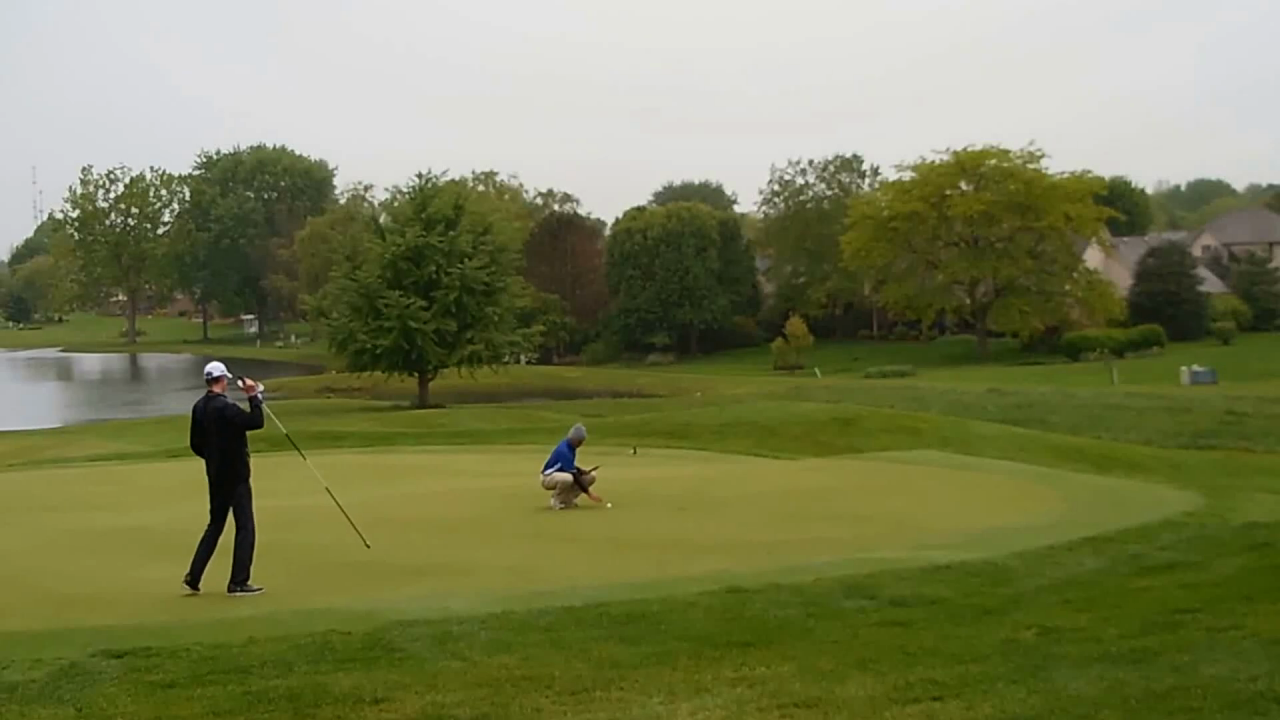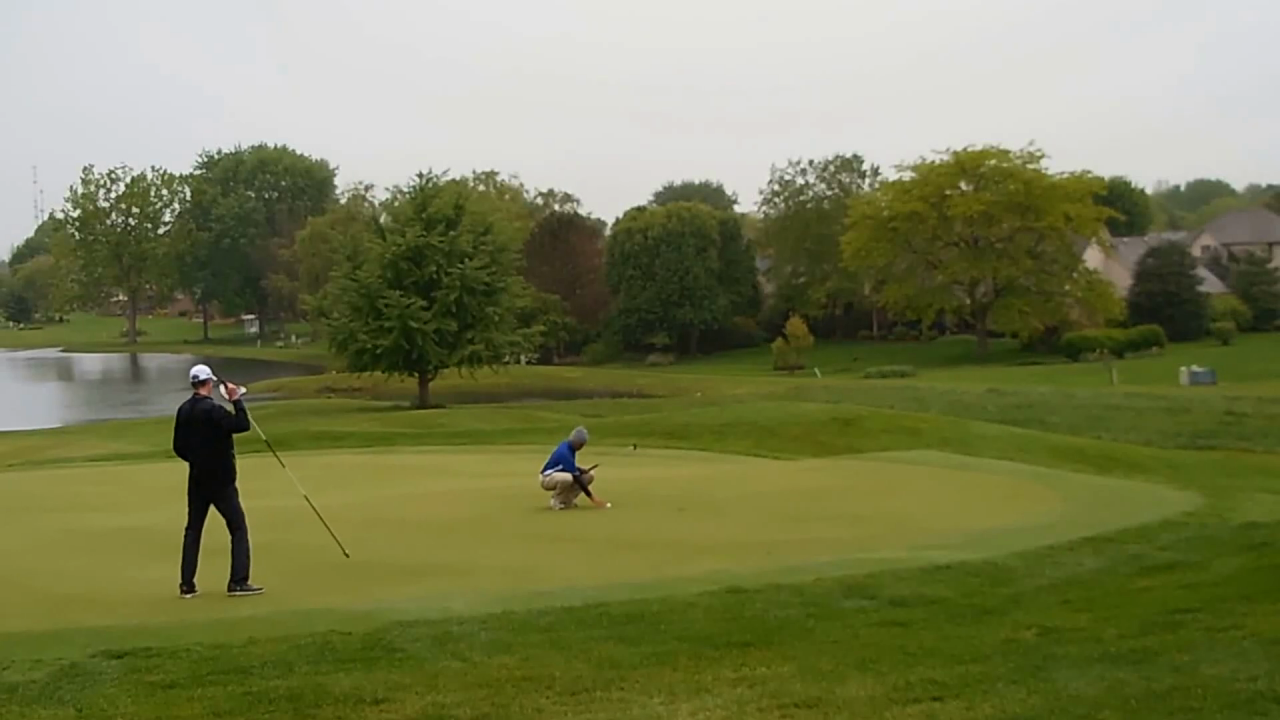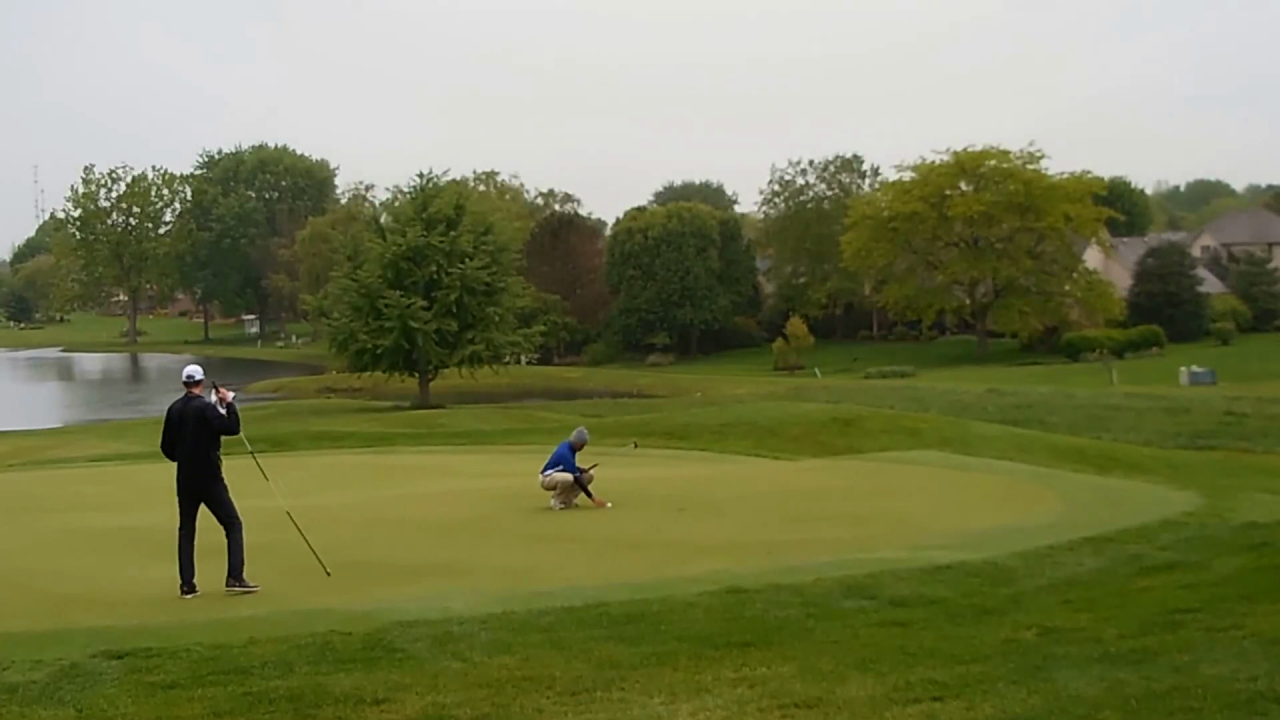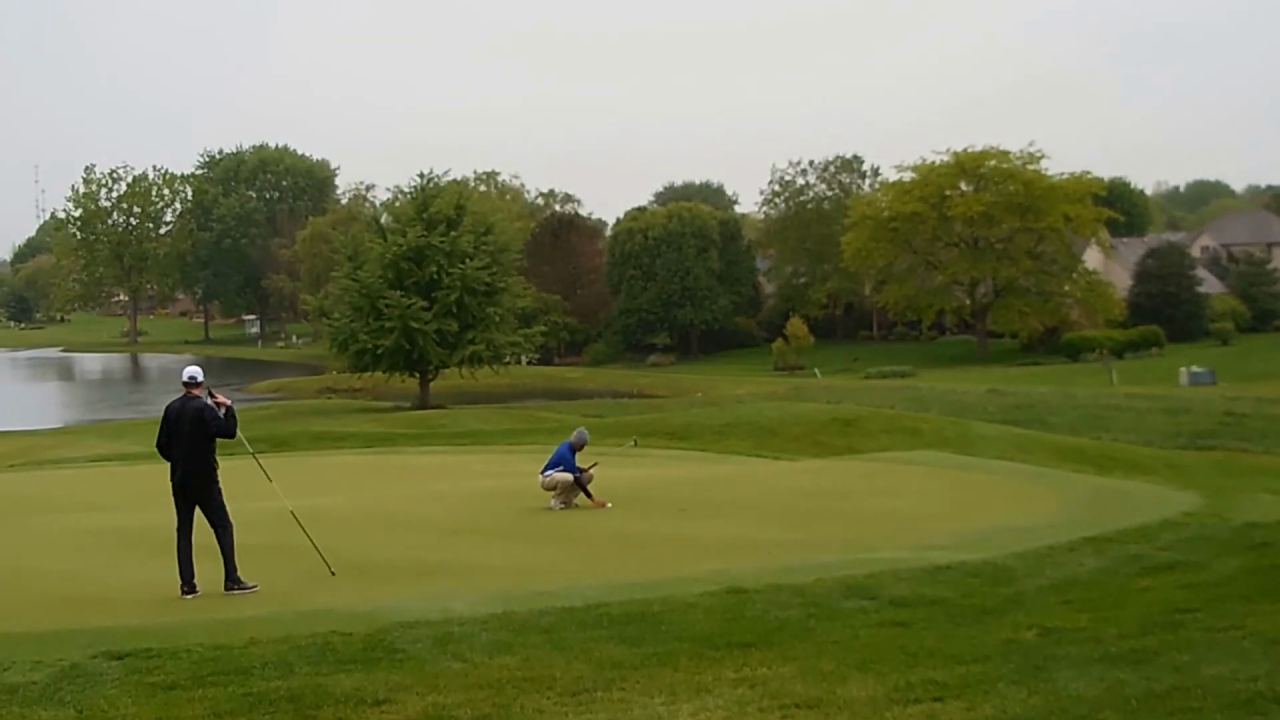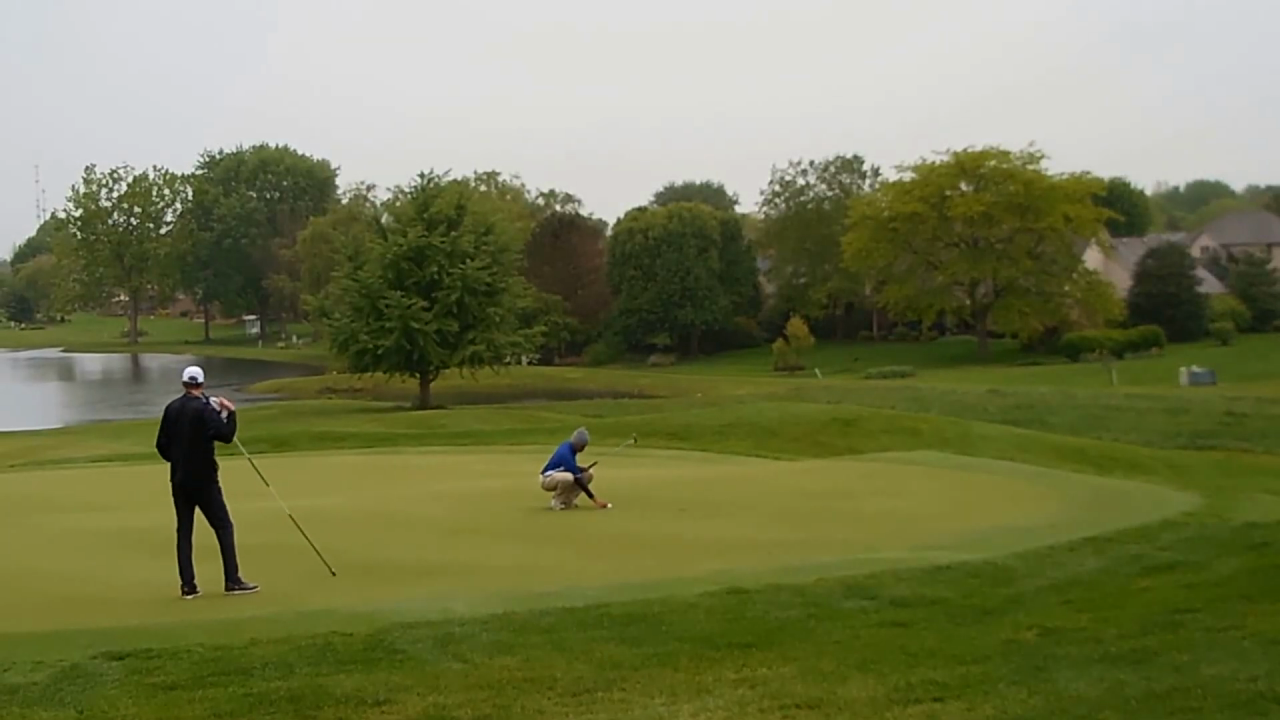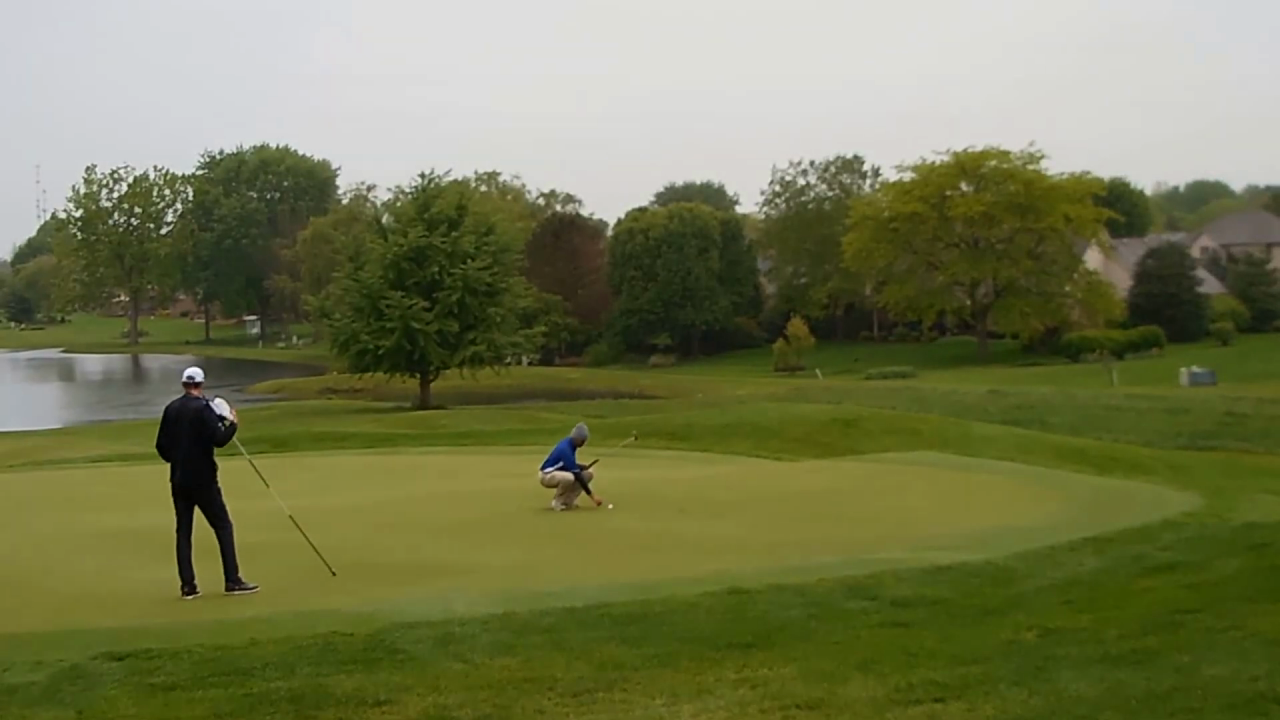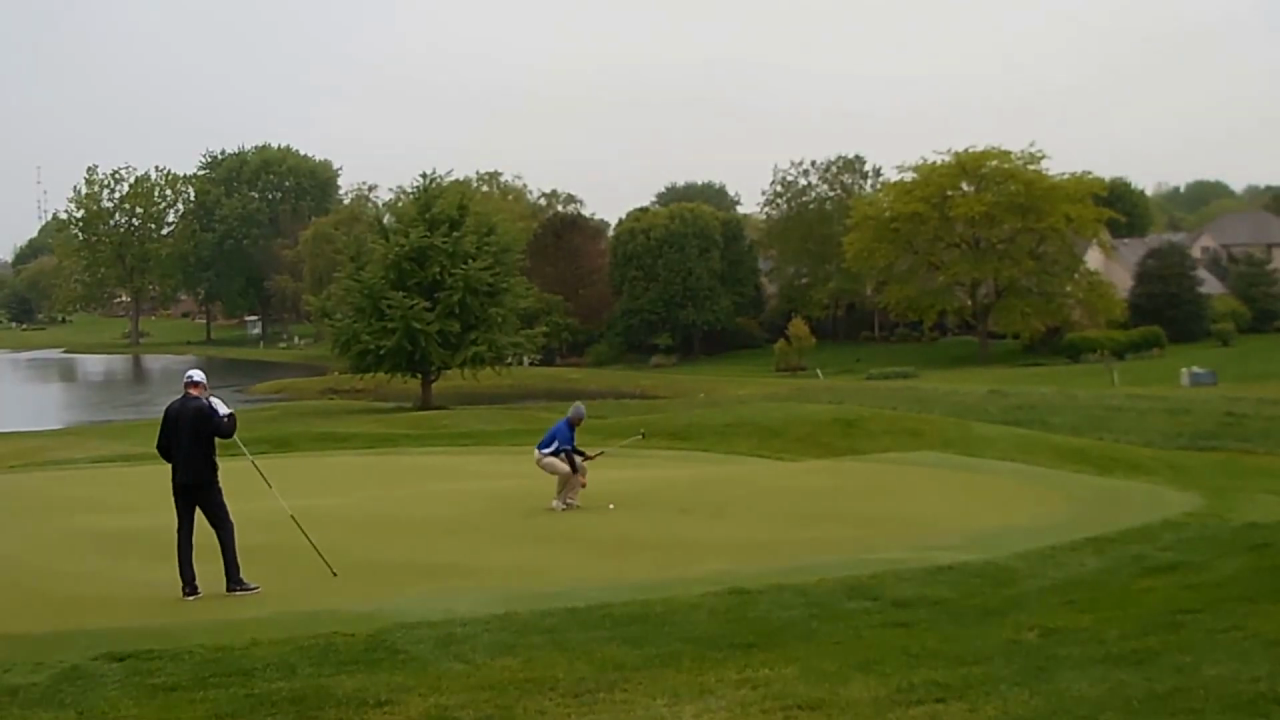
dt=0.2s
person 1, frame 1
left shoulder: (199, 407)
right shoulder: (225, 407)
left elbow: (196, 444)
right elbow: (256, 422)
right wrist: (254, 397)
left hip: (216, 475)
right hip: (235, 476)
left knee: (214, 526)
right knee: (245, 527)
left ankle: (192, 577)
right ankle: (238, 583)
person 1, frame 2
left shoulder: (183, 410)
right shoulder: (212, 409)
left elbow: (179, 447)
right elbow: (243, 425)
right wrist: (236, 400)
left hip: (196, 480)
right hip: (220, 480)
left knee: (192, 530)
right knee: (238, 528)
left ankle: (186, 585)
right ankle: (238, 582)
person 1, frame 3
left shoulder: (174, 409)
right shoulder: (205, 407)
left elbow: (166, 447)
right elbow: (233, 428)
right wrist: (228, 403)
left hip: (185, 479)
right hip: (209, 478)
left knee: (186, 530)
right knee: (232, 524)
left ankle: (187, 585)
right ankle: (235, 577)
person 1, frame 4
left shoulder: (172, 408)
right shoulder: (204, 408)
left elbow: (162, 445)
right elbow: (229, 432)
right wrist: (228, 408)
left hip: (179, 480)
right hip: (204, 479)
left knee: (184, 530)
right knee: (223, 527)
left ankle: (187, 585)
right ankle: (232, 580)
person 1, frame 5
left shoulder: (171, 409)
right shoulder: (204, 409)
left elbow: (162, 445)
right elbow: (226, 435)
right wrist: (231, 412)
left hip: (179, 479)
right hip: (203, 479)
left knee: (184, 531)
right knee: (223, 527)
left ankle: (188, 585)
right ankle: (232, 581)
person 1, frame 6
left shoulder: (171, 409)
right shoulder: (203, 409)
left elbow: (161, 445)
right elbow: (219, 439)
right wrist: (232, 424)
left hip: (179, 480)
right hip: (202, 479)
left knee: (183, 531)
right knee: (223, 527)
left ankle: (187, 585)
right ankle: (232, 581)
person 1, frame 7
left shoulder: (171, 409)
right shoulder: (203, 408)
left elbow: (162, 446)
right elbow: (225, 432)
right wrist: (230, 416)
left hip: (180, 480)
right hip: (203, 479)
left knee: (184, 531)
right knee: (224, 527)
left ankle: (188, 586)
right ankle: (234, 582)
